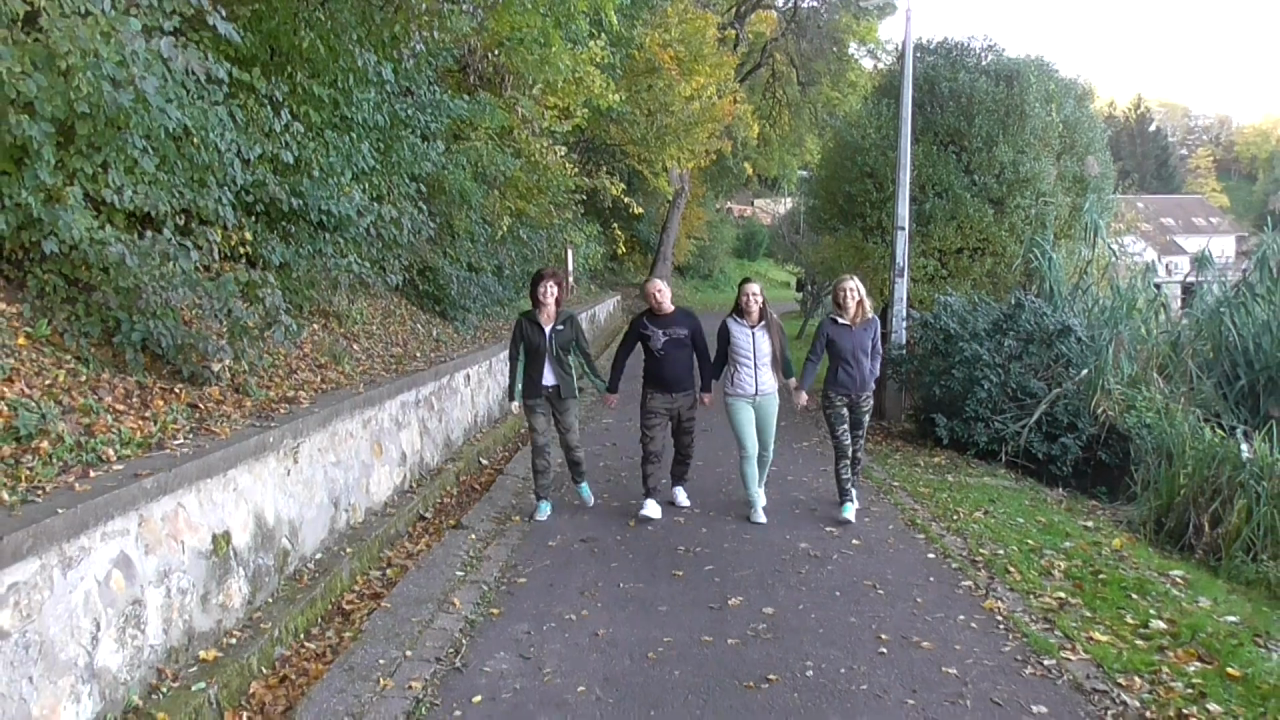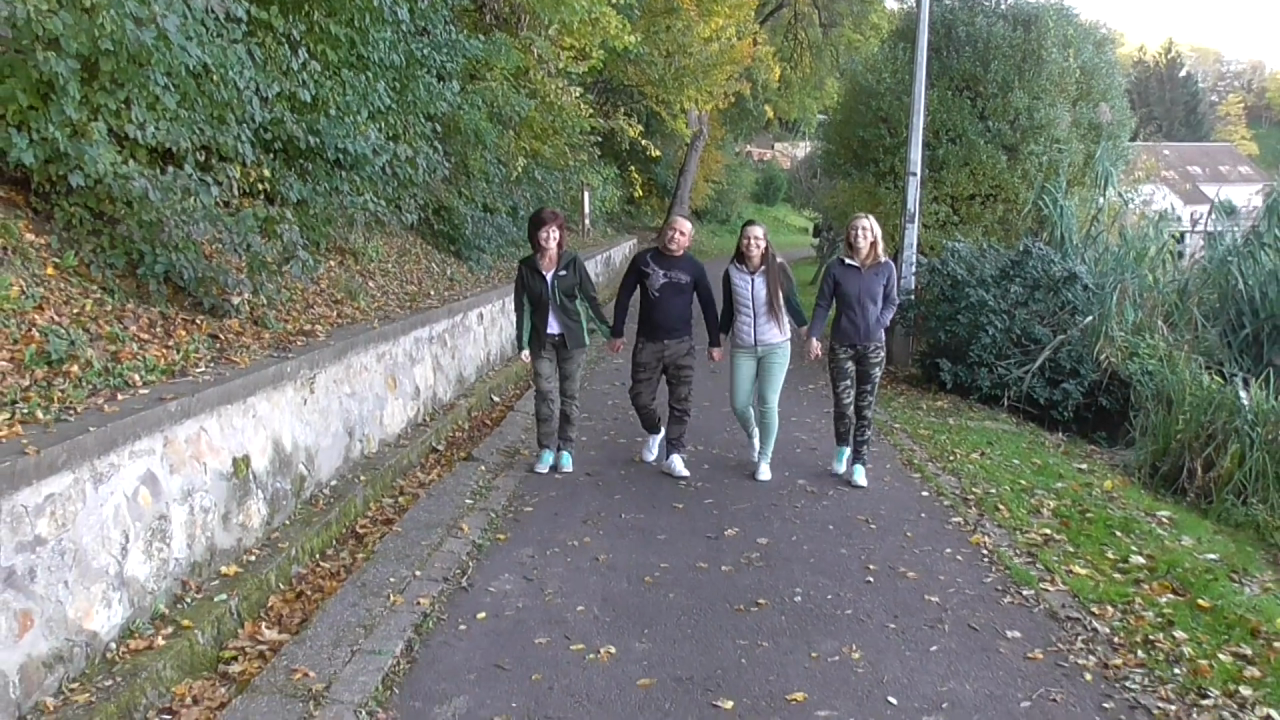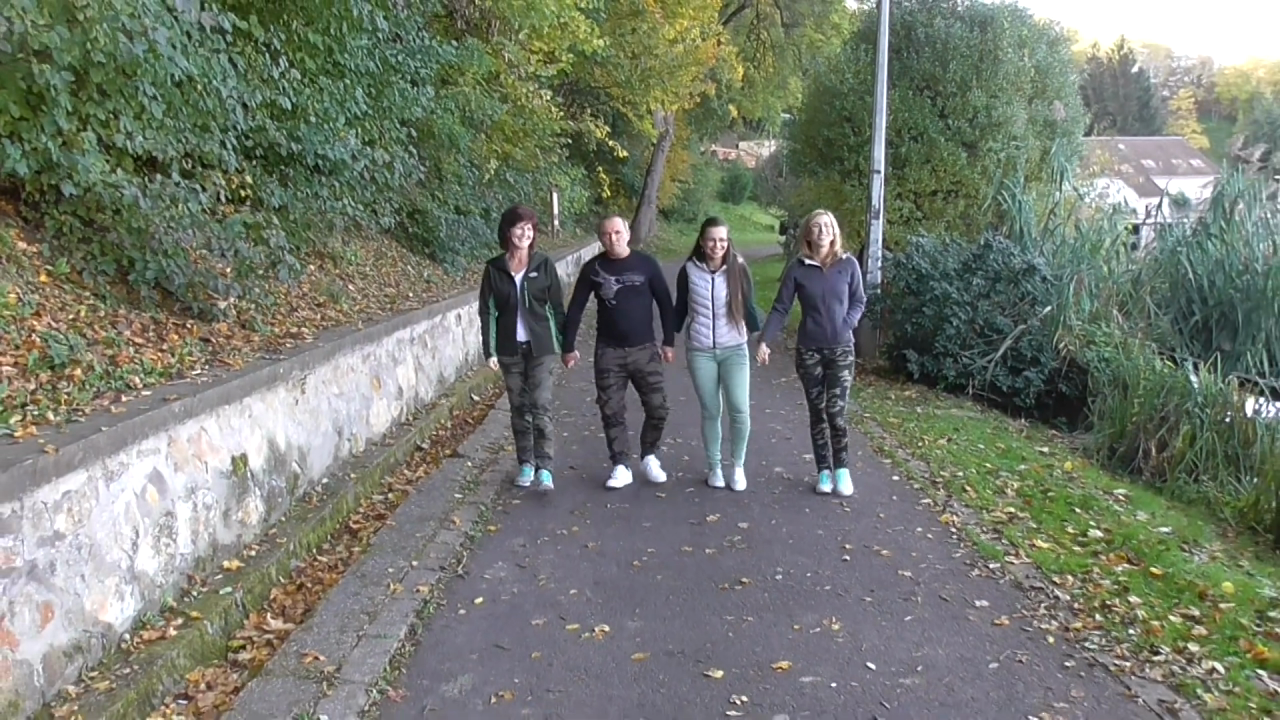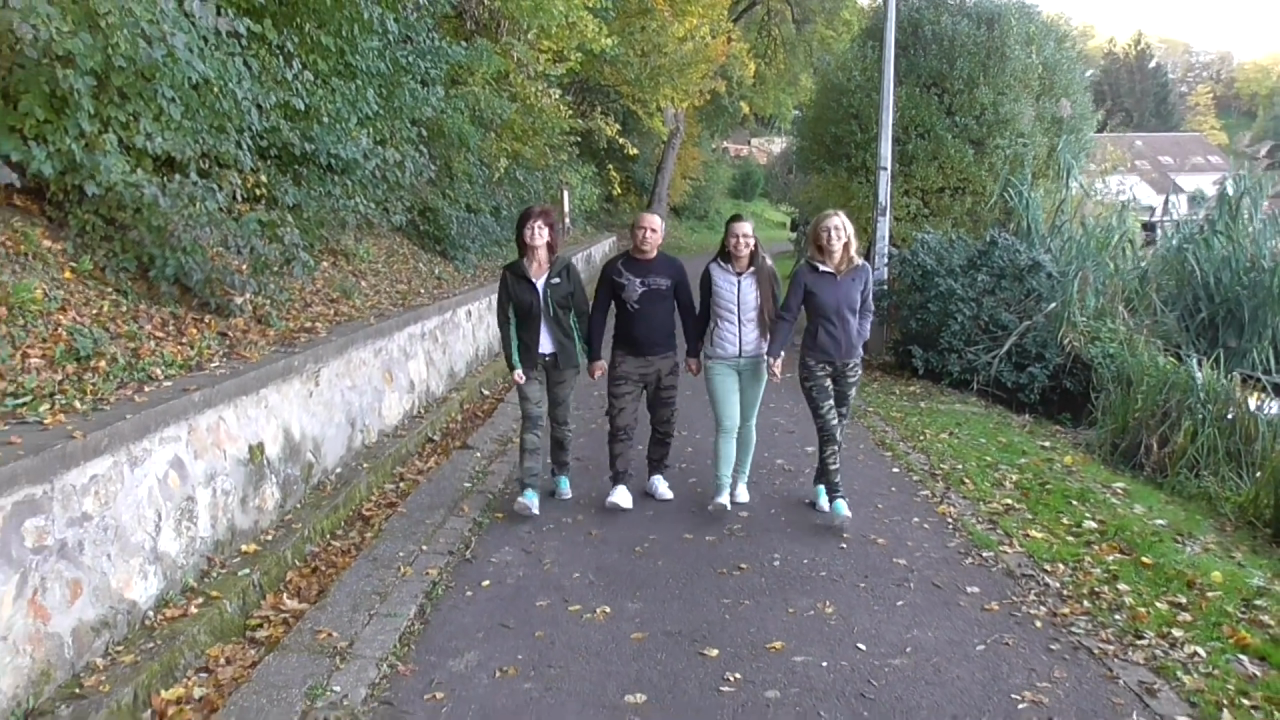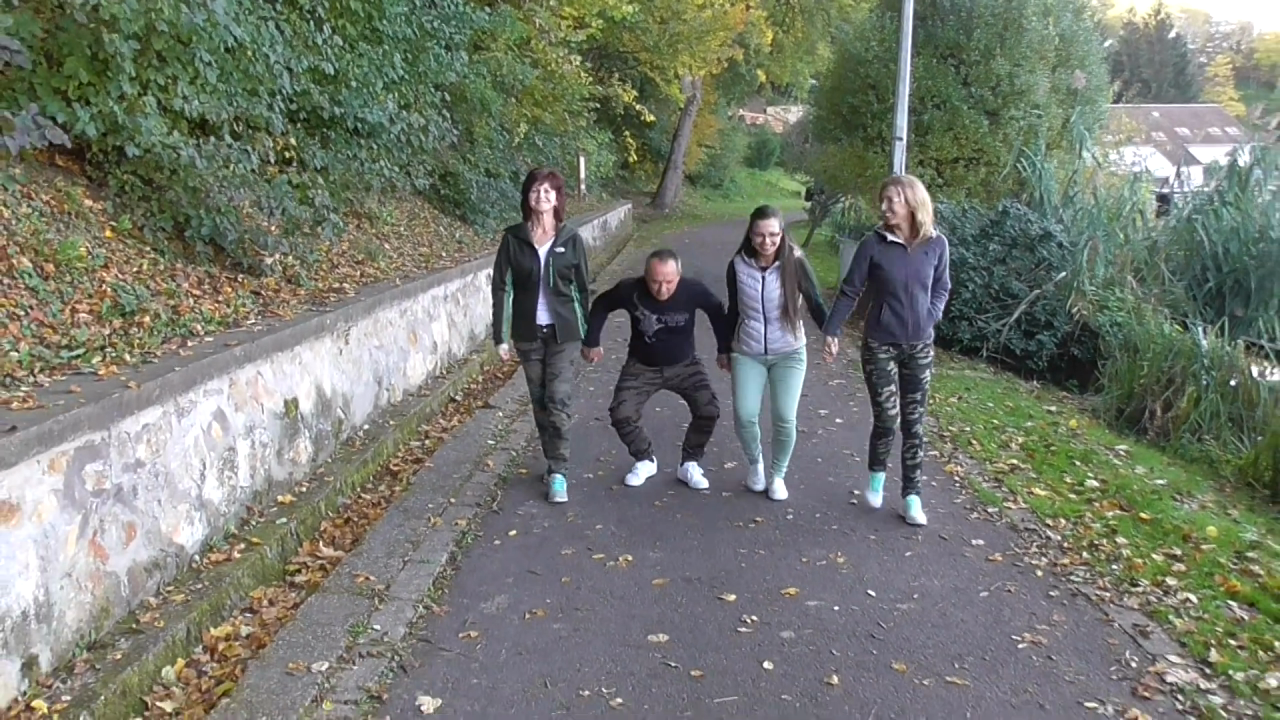
dt=1s
person 1, frame 1
left shoulder: (872, 322)
right shoulder: (828, 325)
right elbow: (813, 358)
left wrist: (871, 375)
right wrist: (802, 389)
left hip: (863, 394)
right hip: (835, 395)
left knee: (857, 447)
right knee: (842, 449)
left ankle: (851, 488)
right ankle: (847, 502)
person 1, frame 2
left shoulder: (885, 267)
right shoulder: (836, 267)
left elbow: (891, 303)
right elbow: (823, 305)
left wrist: (879, 324)
right wrist: (813, 336)
left hip: (873, 346)
right hip: (841, 345)
left knee: (865, 407)
right knee: (843, 405)
left ankle: (858, 463)
right ankle: (842, 448)
person 1, frame 3
left shoulder: (849, 265)
right shoulder: (797, 269)
left elbow: (859, 301)
right elbow: (781, 308)
left wrist: (846, 325)
right wrist: (764, 341)
left hip: (841, 349)
right hip: (808, 350)
left knee: (836, 412)
right knee: (817, 412)
left ankle: (841, 469)
right ankle: (823, 470)
person 1, frame 4
left shoulder: (861, 271)
right shoulder: (805, 274)
right elbow: (787, 315)
left wrist: (859, 338)
right wrist: (775, 352)
left hip: (850, 362)
right hip: (815, 362)
left knee: (837, 430)
right knee: (828, 430)
left ankle: (821, 484)
right ankle: (836, 498)
person 1, frame 5
left shoulder: (936, 243)
right shoulder: (872, 244)
left elbow: (942, 286)
right elbow: (850, 291)
left wrist: (930, 318)
right wrist: (832, 330)
left hip: (920, 345)
right hip: (879, 344)
left knee: (914, 422)
right knee: (887, 419)
left ankle: (911, 495)
right ankle: (876, 473)
person 2, frame 1
left shoulder: (569, 320)
right shoulder: (525, 322)
left elbow: (584, 355)
right elbow: (516, 359)
left wrist: (602, 386)
right wrist: (513, 394)
left hip: (564, 391)
right hip: (535, 393)
left knee: (571, 442)
right knee: (540, 446)
left ankle: (581, 482)
right ankle: (543, 500)
person 2, frame 2
left shoulder: (573, 262)
right shoulder: (526, 267)
left elbow: (590, 298)
right elbow: (522, 308)
left wrist: (610, 332)
right wrist: (522, 344)
left hip: (572, 339)
right hip: (542, 341)
left knee: (569, 395)
right knee: (544, 394)
left ankle: (565, 449)
right ankle: (546, 449)
person 2, frame 3
left shoulder: (544, 264)
right shoulder: (494, 268)
left elbow: (557, 306)
right elbow: (487, 311)
left wrist: (566, 344)
right wrist: (489, 350)
left hip: (541, 347)
right hip: (510, 349)
left knee: (541, 406)
right knee: (519, 407)
left ankle: (545, 469)
right ankle: (526, 463)
person 2, frame 4
left shoulder: (565, 269)
right shoulder: (511, 274)
left elbow: (582, 313)
right elbow: (506, 321)
left wrist: (590, 354)
right wrist: (513, 363)
left hip: (562, 358)
right hip: (530, 360)
left knee: (560, 419)
right knee: (532, 421)
left ankle: (561, 474)
right ankle: (529, 492)
person 2, frame 5
left shoulder: (571, 239)
right shoulder: (513, 238)
left elbow: (583, 289)
right elbow: (501, 288)
left wrist: (588, 335)
right wrist: (500, 335)
left hip: (563, 333)
right hip: (527, 333)
left knee: (558, 402)
right knee: (540, 401)
left ankle: (557, 472)
right ankle: (553, 459)
person 3, frame 1
left shoulder: (773, 325)
right shoulder: (729, 325)
left elbow: (783, 358)
right elbow: (720, 358)
left wrist: (796, 388)
left hip: (768, 397)
right hip: (737, 398)
left knee: (765, 450)
right knee: (749, 450)
left ankle: (759, 486)
right ankle: (755, 506)
person 3, frame 2
left shoulder: (778, 269)
right shoulder: (732, 272)
left elbow: (792, 303)
right elbow: (727, 310)
left hip: (776, 348)
right hip: (742, 349)
left knee: (768, 405)
right knee: (739, 404)
left ankle: (764, 461)
right ankle: (753, 434)
person 3, frame 3
left shoulder: (738, 268)
right shoulder: (689, 270)
left elbow: (749, 307)
right elbow: (680, 308)
left hip: (734, 350)
right hip: (700, 352)
left knee: (739, 409)
right knee: (710, 411)
left ankle: (737, 467)
right ankle: (714, 467)
person 3, frame 4
left shoulder: (766, 272)
right shoulder: (712, 272)
left elbow: (776, 315)
right elbow: (704, 314)
left hip: (755, 359)
right hip: (719, 360)
left knee: (746, 424)
right knee: (727, 424)
left ankle: (740, 480)
right ankle: (722, 491)
person 3, frame 5
left shoulder: (796, 264)
right shoulder: (738, 266)
left elbow: (815, 303)
left hip: (789, 354)
right hip: (748, 354)
left knee: (785, 419)
right knee: (744, 417)
left ankle: (777, 474)
right ankle: (755, 463)
person 4, frame 1
left shoulder: (688, 318)
right shoulder: (641, 322)
left elbow: (702, 354)
right elbow: (622, 355)
left wrist: (705, 388)
right wrist: (612, 389)
left hip: (685, 395)
right hip: (654, 396)
left knee: (685, 446)
right knee: (652, 449)
left ankle: (678, 486)
right ankle: (651, 501)
person 4, frame 2
left shoulder: (694, 267)
right shoulder: (643, 260)
left elbow: (708, 305)
right elbow: (624, 296)
left wrist: (714, 342)
right wrist: (616, 333)
left hip: (681, 345)
right hip: (647, 343)
left knee: (680, 404)
right knee: (640, 398)
left ankle: (673, 456)
right ankle: (654, 431)
person 4, frame 3
left shoulder: (646, 264)
right shoulder: (592, 268)
left elbow: (664, 303)
right elbow: (576, 308)
left wrist: (668, 342)
right wrist: (569, 347)
left hip: (644, 350)
right hip: (608, 352)
left knee: (657, 408)
right knee: (611, 413)
left ankle: (649, 457)
right ankle: (621, 467)
person 4, frame 4
left shoulder: (673, 267)
right shoulder: (614, 268)
left elbow: (687, 311)
right elbow: (599, 313)
left wrist: (692, 352)
right wrist: (595, 356)
left hip: (665, 359)
right hip: (626, 358)
left knee: (664, 423)
right knee: (621, 423)
left ankle: (656, 476)
right ankle: (620, 486)
person 4, frame 5
left shoulder: (694, 290)
right shoulder: (629, 290)
left elbow: (717, 312)
right elbow: (601, 305)
left wrist: (724, 349)
right wrist: (591, 342)
left hip: (683, 365)
right hip: (641, 367)
left knee: (709, 410)
right knee: (621, 413)
left ankle: (689, 463)
right ankle: (644, 460)
